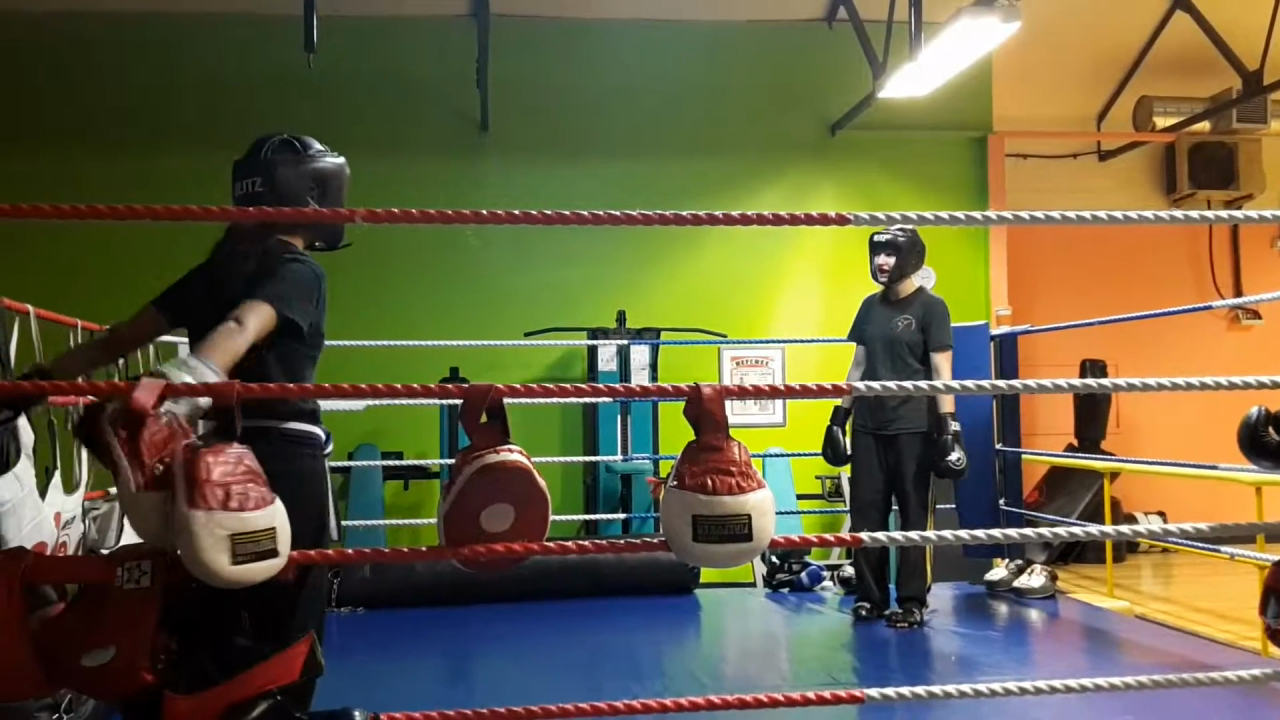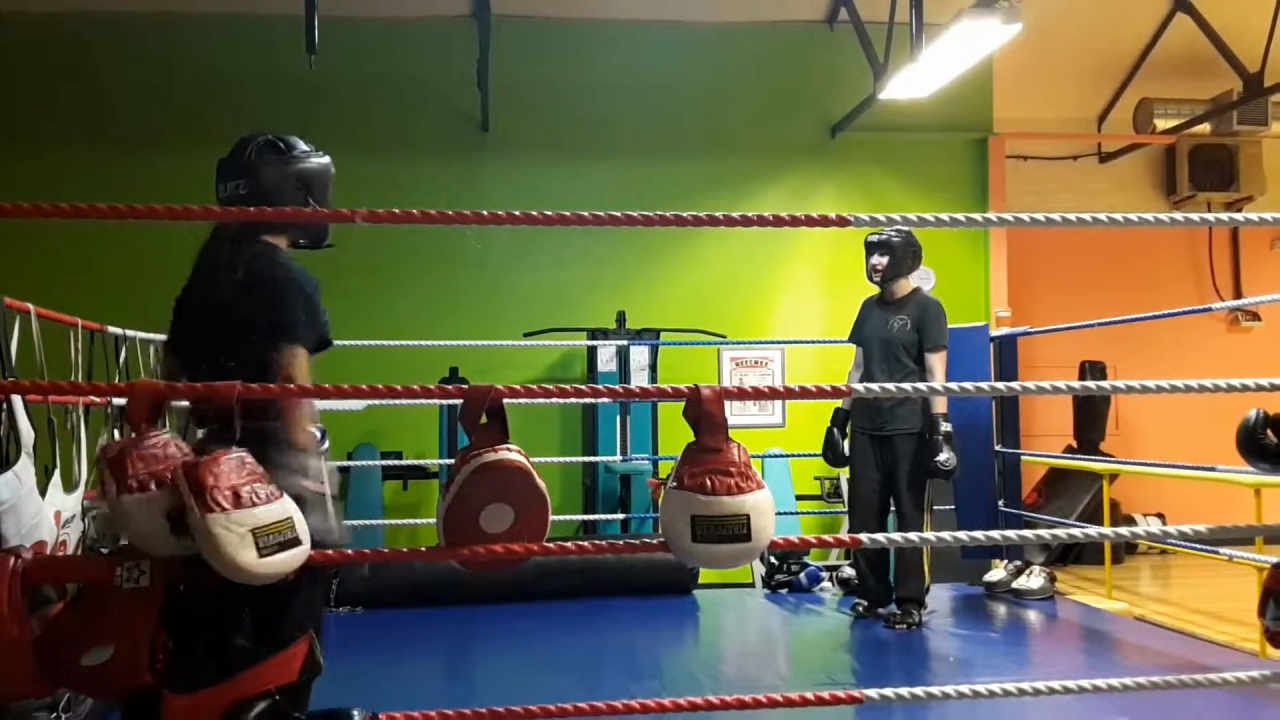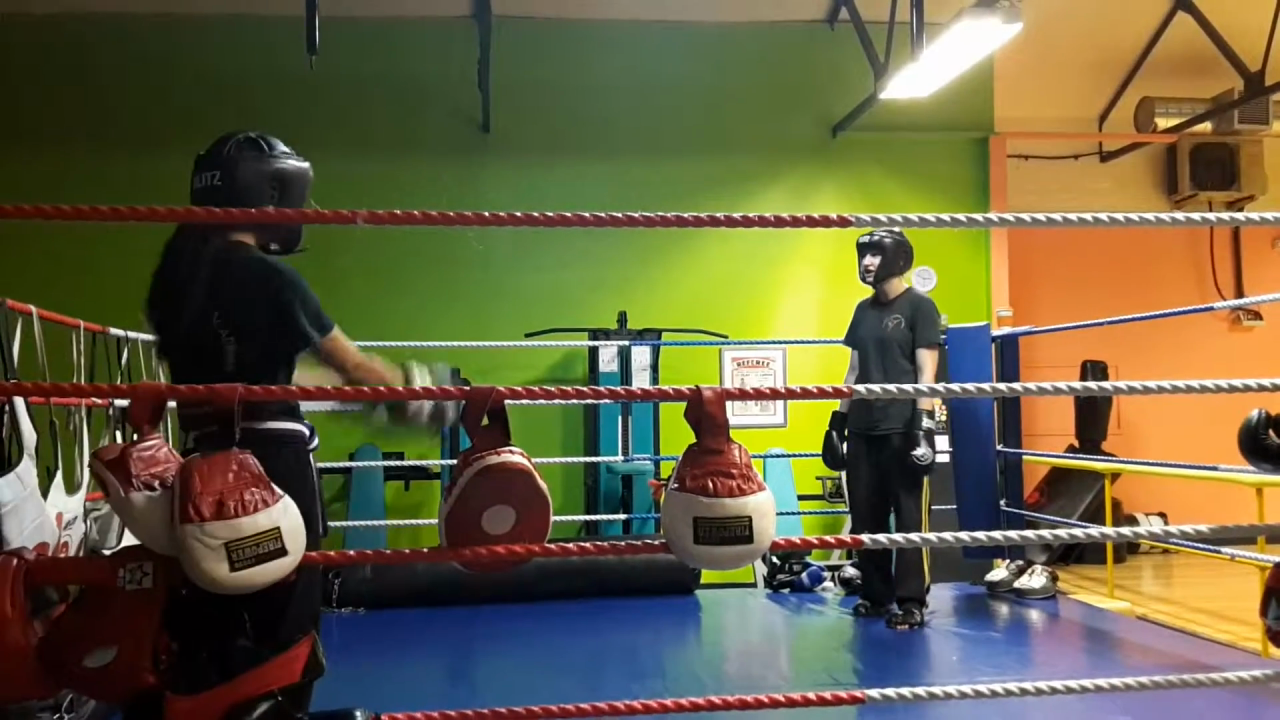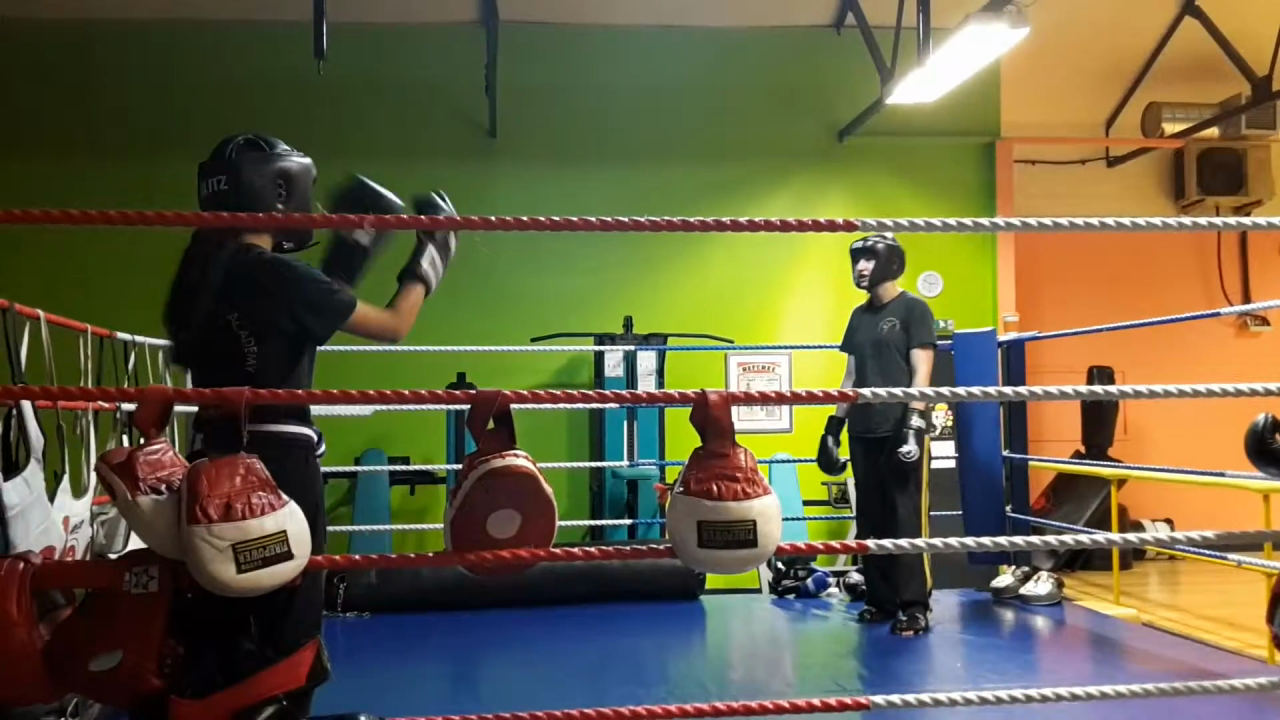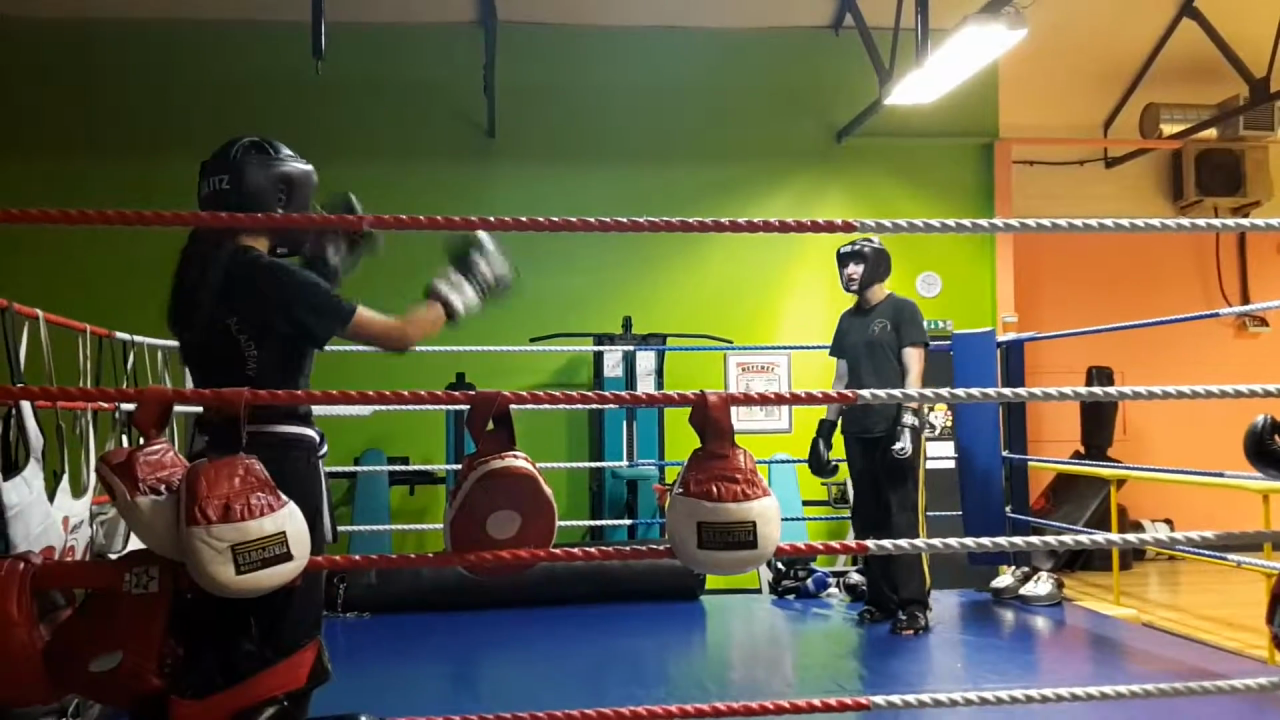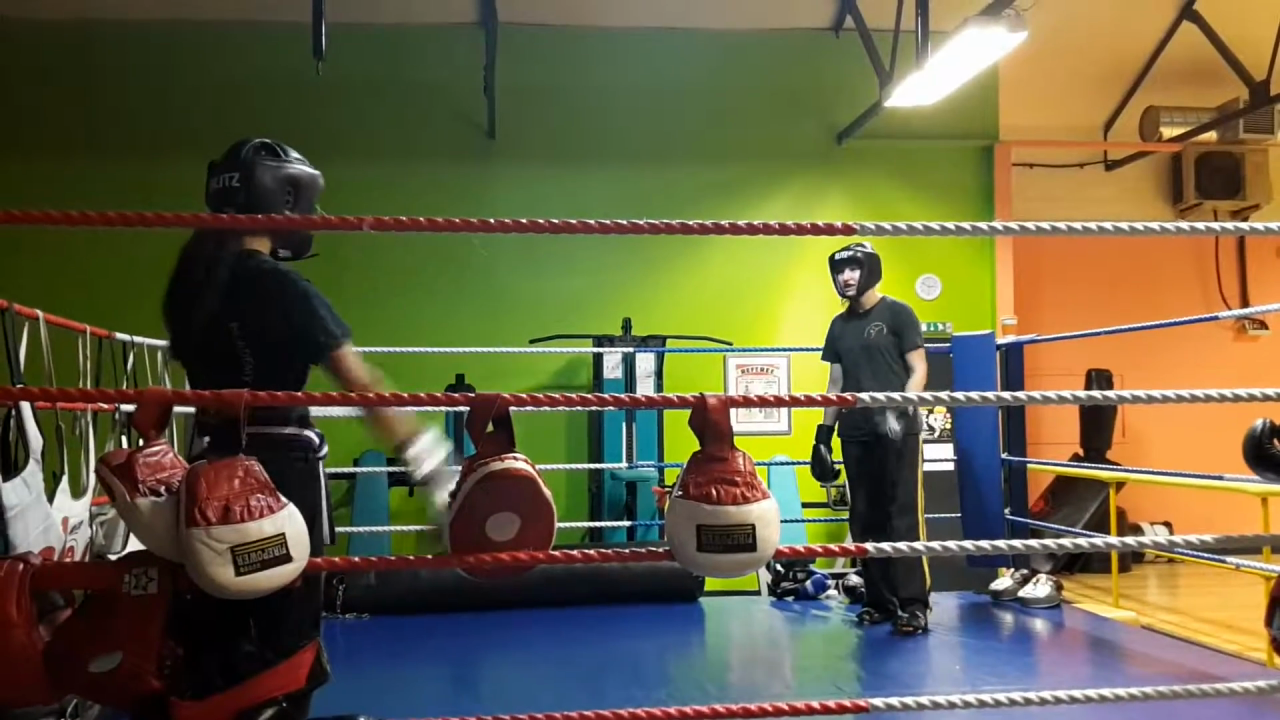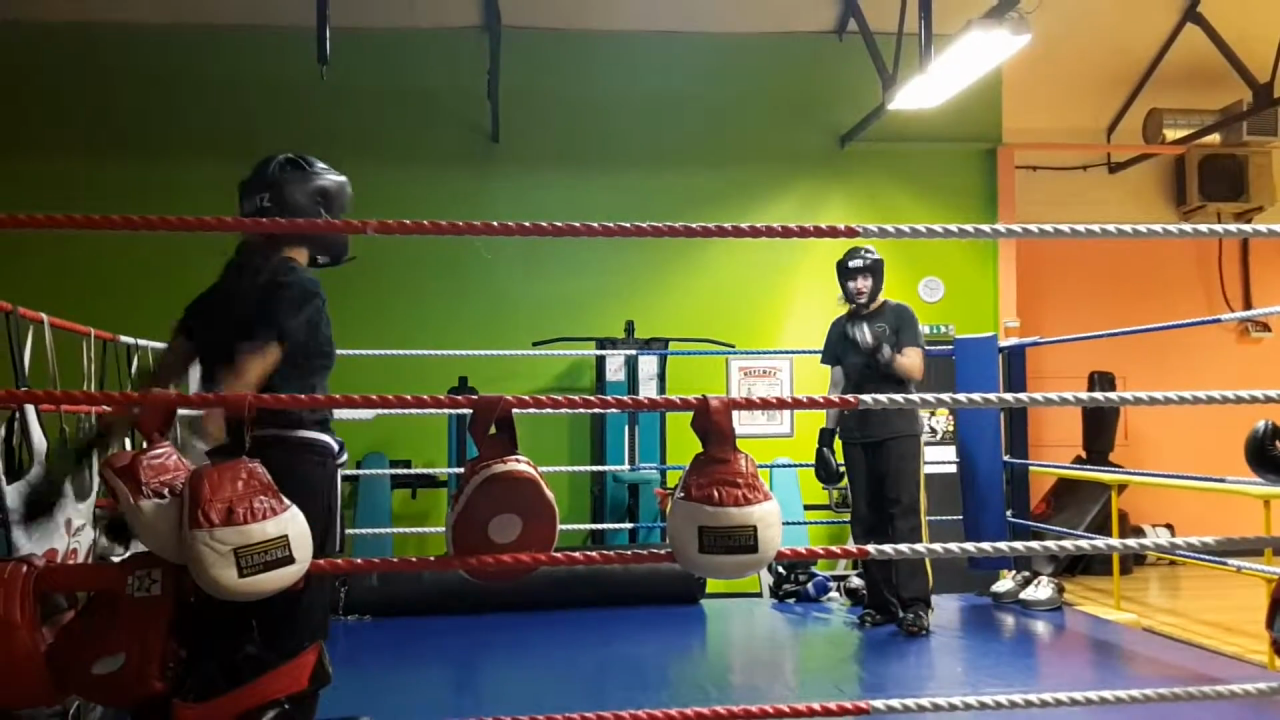
dt=0.2s
person 1, frame 1
left shoulder: (218, 269)
right shoulder: (298, 273)
left elbow: (122, 336)
right elbow: (239, 329)
left wrist: (28, 384)
right hip: (286, 458)
left knee: (212, 618)
right knee: (288, 625)
person 1, frame 2
left shoulder: (207, 276)
right shoulder: (287, 281)
left elbow: (170, 377)
right elbow: (292, 392)
right wrist: (306, 494)
left hip: (219, 457)
right hip: (269, 462)
left knee: (203, 625)
right knee: (284, 623)
person 1, frame 3
left shoulder: (184, 275)
right shoulder: (265, 276)
right elbow: (350, 364)
left hip: (205, 459)
right hip: (270, 462)
left knee: (206, 620)
right knee: (281, 622)
person 1, frame 4
left shoulder: (203, 276)
right shoulder: (280, 277)
right elbow: (391, 326)
left wrist: (354, 248)
right wrist: (429, 256)
left hip: (215, 460)
right hip: (277, 463)
left knee: (211, 621)
right knee: (283, 625)
person 1, frame 5
left shoulder: (201, 278)
right shoulder: (278, 280)
right elbow: (397, 333)
left wrist: (328, 263)
right wrist: (462, 283)
left hip: (218, 462)
right hip: (280, 464)
left knee: (215, 623)
right knee: (285, 629)
person 1, frame 6
left shoulder: (194, 280)
right shoulder: (278, 287)
right elbow: (361, 382)
right wrist: (430, 459)
left hip: (217, 457)
right hip: (271, 467)
left knee: (214, 623)
right knee: (280, 636)
person 1, frame 7
left shoulder: (234, 284)
right shoulder: (298, 291)
left elbow: (165, 369)
right elbow: (239, 384)
left hip: (238, 464)
right hip: (298, 468)
left knee: (223, 627)
right knee: (295, 631)
person 2, frame 1
left shoulder: (930, 307)
right shoulder: (870, 306)
left elbow: (941, 372)
left wrist: (949, 429)
right wrist: (839, 417)
left hip: (913, 428)
right hip: (868, 426)
left knee: (914, 516)
right knee: (865, 514)
left ankle: (912, 602)
right ankle: (871, 598)
person 2, frame 2
left shoulder: (926, 308)
right shoulder: (869, 307)
left elbow: (936, 373)
left wrist: (940, 429)
right wrist: (840, 418)
left hip: (909, 429)
right hip: (866, 427)
left knee: (910, 516)
right knee: (863, 514)
left ankle: (910, 602)
right ankle: (873, 594)
person 2, frame 3
left shoulder: (919, 306)
right shoulder: (863, 309)
left elbow: (926, 372)
left wrist: (924, 426)
right wrist: (838, 421)
left hip: (902, 428)
right hip: (864, 427)
left knee: (909, 515)
right knee: (865, 515)
left ankle: (911, 602)
right ankle: (876, 594)
person 2, frame 4
left shoulder: (913, 309)
right shoulder: (859, 316)
left elbow: (921, 372)
left wrist: (914, 424)
right wrist: (833, 426)
left hip: (899, 430)
right hip: (863, 431)
left knee: (906, 519)
right knee: (870, 519)
left ankle: (915, 607)
right ankle: (882, 600)
person 2, frame 5
left shoulder: (902, 310)
right shoulder: (848, 320)
left elbow: (914, 370)
left wrist: (907, 422)
right wrist: (825, 429)
left hip: (895, 429)
right hip: (858, 431)
left knee: (903, 516)
right knee: (867, 518)
left ankle: (914, 606)
right ankle: (881, 599)
person 2, frame 6
left shoulder: (897, 313)
right shoulder: (839, 325)
left elbow: (920, 372)
left wrist: (901, 410)
right wrist: (823, 435)
left hip: (897, 431)
right hip: (855, 434)
left knee: (902, 515)
right knee: (865, 519)
left ankle: (913, 604)
right ankle: (879, 601)
person 2, frame 7
left shoulder: (898, 315)
right shoulder: (840, 327)
left elbow: (915, 370)
left wrist: (878, 350)
right wrist: (826, 438)
left hip: (898, 430)
right hip: (856, 435)
left knee: (905, 514)
right knee: (866, 520)
left ankle: (915, 604)
right ankle: (881, 602)
